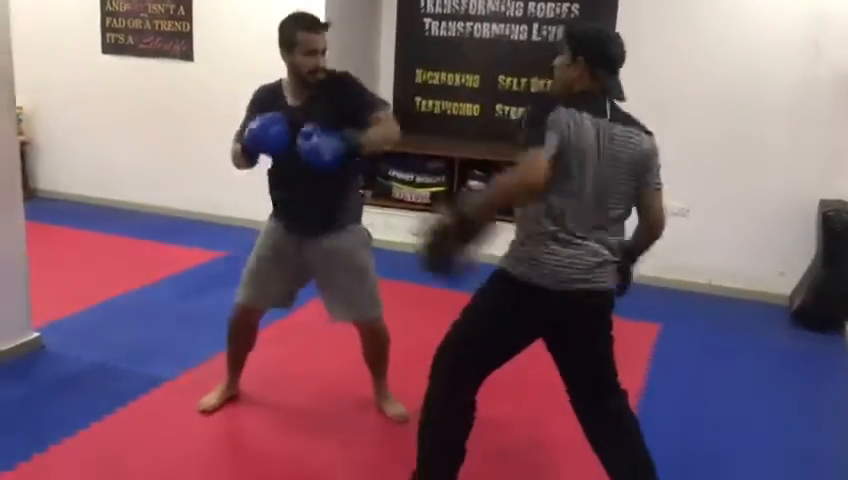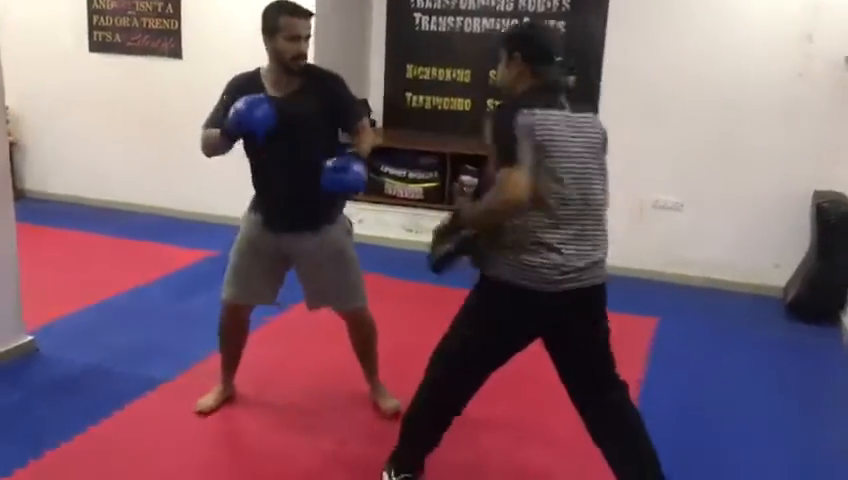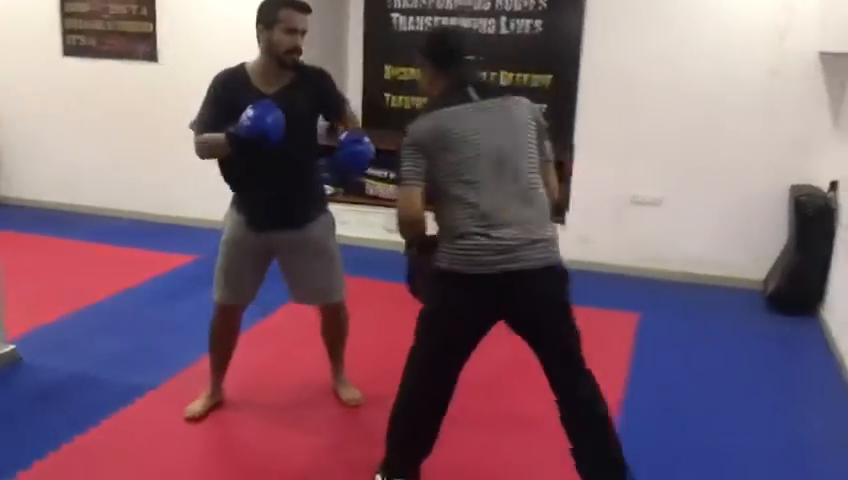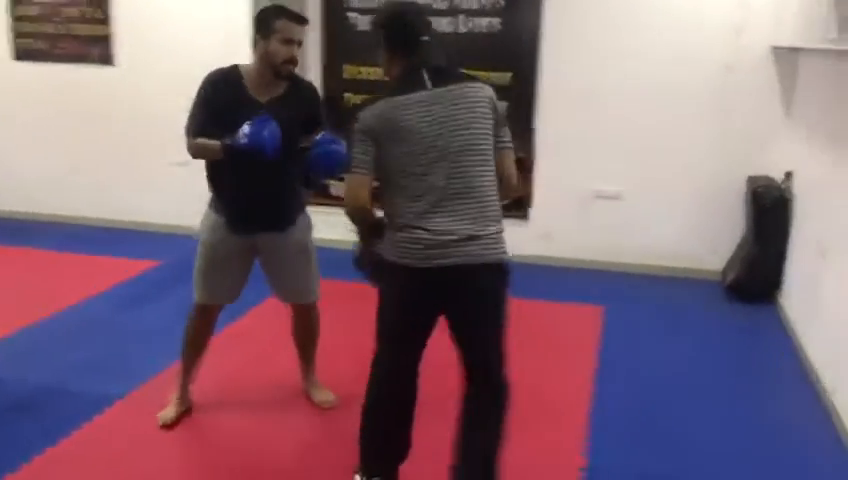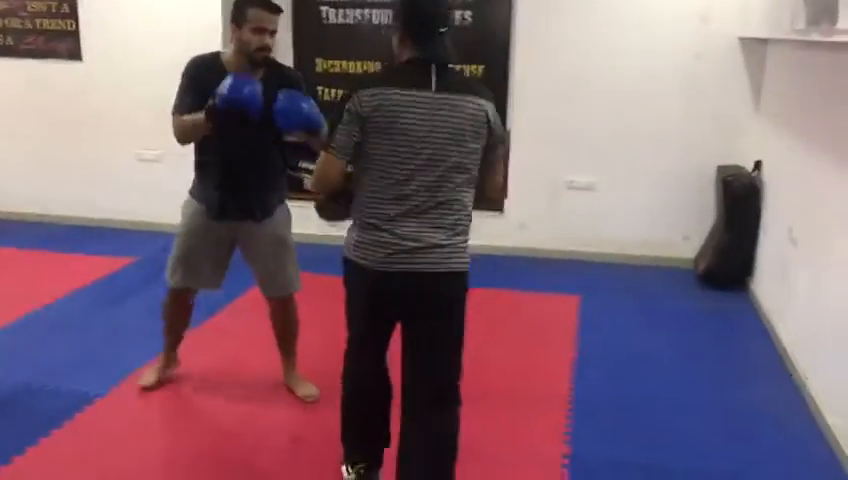
dt=0.2s
person 1, frame 1
left shoulder: (555, 113)
right shoulder: (641, 139)
left elbow: (530, 179)
right elbow: (654, 223)
left wrist: (463, 215)
right wrist: (624, 258)
left hip: (528, 282)
right hip: (593, 290)
left knee: (453, 371)
right knee: (603, 400)
person 1, frame 2
left shoulder: (514, 115)
right shoulder: (590, 124)
left elbow: (513, 195)
left wrist: (464, 216)
left hip: (519, 282)
right hip: (585, 284)
left knee: (451, 372)
right knee: (603, 394)
person 1, frame 3
left shoulder: (424, 127)
right shoulder: (522, 109)
left elbow: (409, 213)
right elbow: (551, 192)
left wrist: (420, 250)
left hip: (468, 271)
right hip: (539, 265)
left knee: (428, 374)
right knee: (573, 379)
person 1, frame 4
left shoulder: (376, 114)
right shoulder: (481, 94)
left elbow: (356, 200)
right elbow: (509, 182)
left wrist: (373, 233)
left hip: (410, 262)
right hip: (481, 260)
left knee: (393, 369)
right knee: (486, 380)
person 1, frame 5
left shoulder: (369, 96)
right shoulder: (480, 104)
left elbow: (325, 181)
right elbow: (492, 188)
left hip: (371, 259)
right hip: (442, 266)
left knee: (364, 360)
right knee: (435, 394)
person 2, frame 1
left shoulder: (342, 88)
right shoulder: (266, 99)
left elbow: (389, 129)
right elbow: (239, 158)
left wrist: (348, 141)
right wrist: (251, 146)
left hip: (339, 230)
right hip: (285, 225)
left knee: (370, 321)
right knee: (244, 310)
left ankle: (382, 391)
right ankle: (231, 384)
person 2, frame 2
left shoulder: (327, 85)
right shoulder: (243, 87)
left elbow: (364, 131)
right elbow: (208, 145)
left wrist: (355, 160)
right wrist: (229, 131)
left hip: (322, 223)
right hip: (265, 219)
left knee: (355, 310)
right knee: (233, 306)
left ankle: (376, 386)
right ankle: (226, 384)
person 2, frame 3
left shoulder: (314, 81)
right shoulder: (228, 84)
left elbow: (344, 116)
right elbow: (201, 144)
right wrist: (234, 138)
left hip: (307, 217)
right hip: (249, 217)
left knee: (332, 303)
right knee: (227, 306)
left ankle: (339, 376)
right ankle: (214, 389)
person 2, frame 4
left shoulder: (303, 94)
right shoulder: (219, 85)
left elbow: (316, 139)
right elbow: (194, 144)
right wrist: (229, 147)
left hip: (287, 218)
right hip: (228, 218)
left knee: (306, 302)
right knee: (205, 305)
left ankle: (309, 377)
right ankle: (182, 393)
person 2, frame 5
left shoulder: (285, 79)
right shoulder: (201, 69)
left elbow: (312, 127)
right elbow: (181, 130)
right wrist: (214, 113)
left hip: (265, 207)
right hip: (208, 202)
left knee: (282, 294)
right knee: (180, 287)
left ankle: (291, 371)
right ankle: (167, 359)
